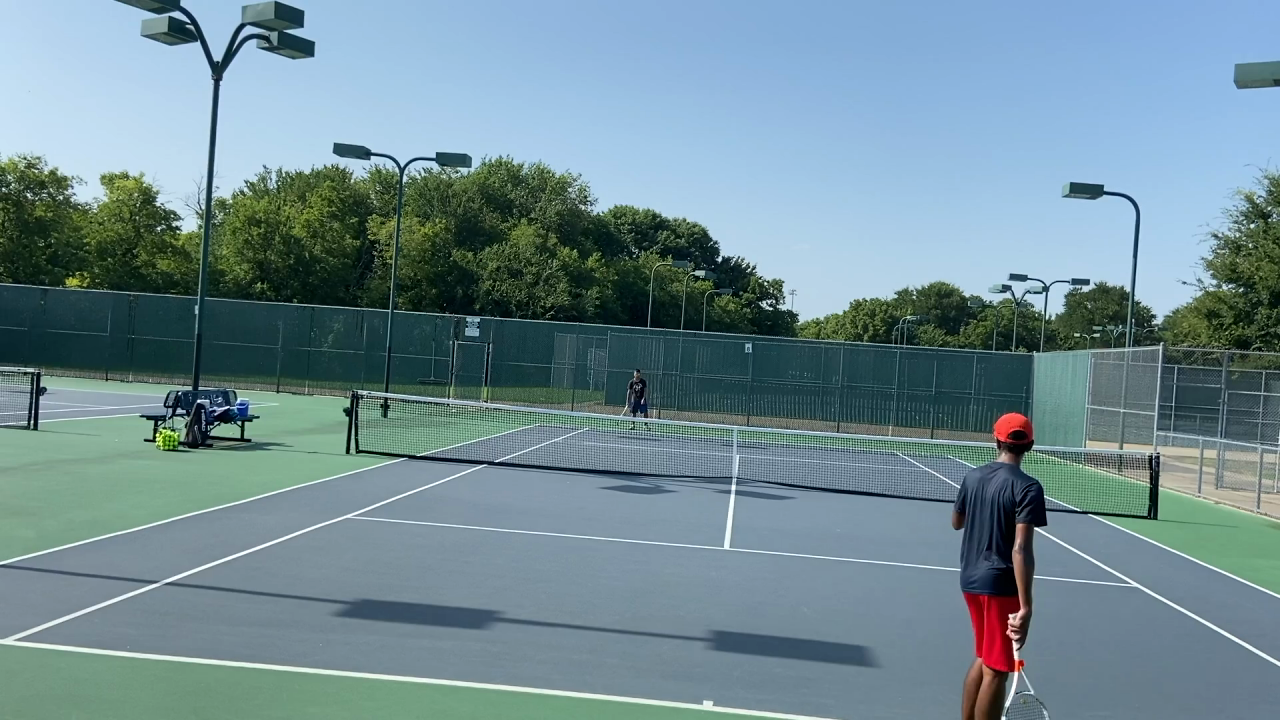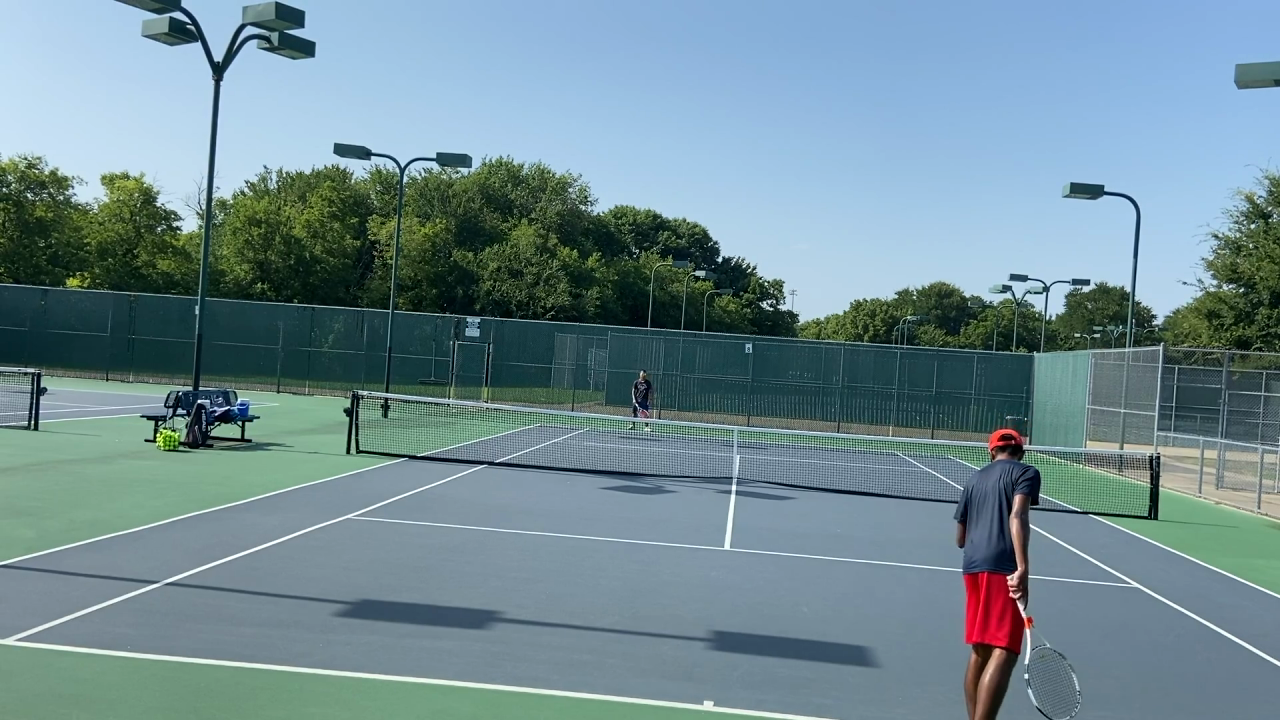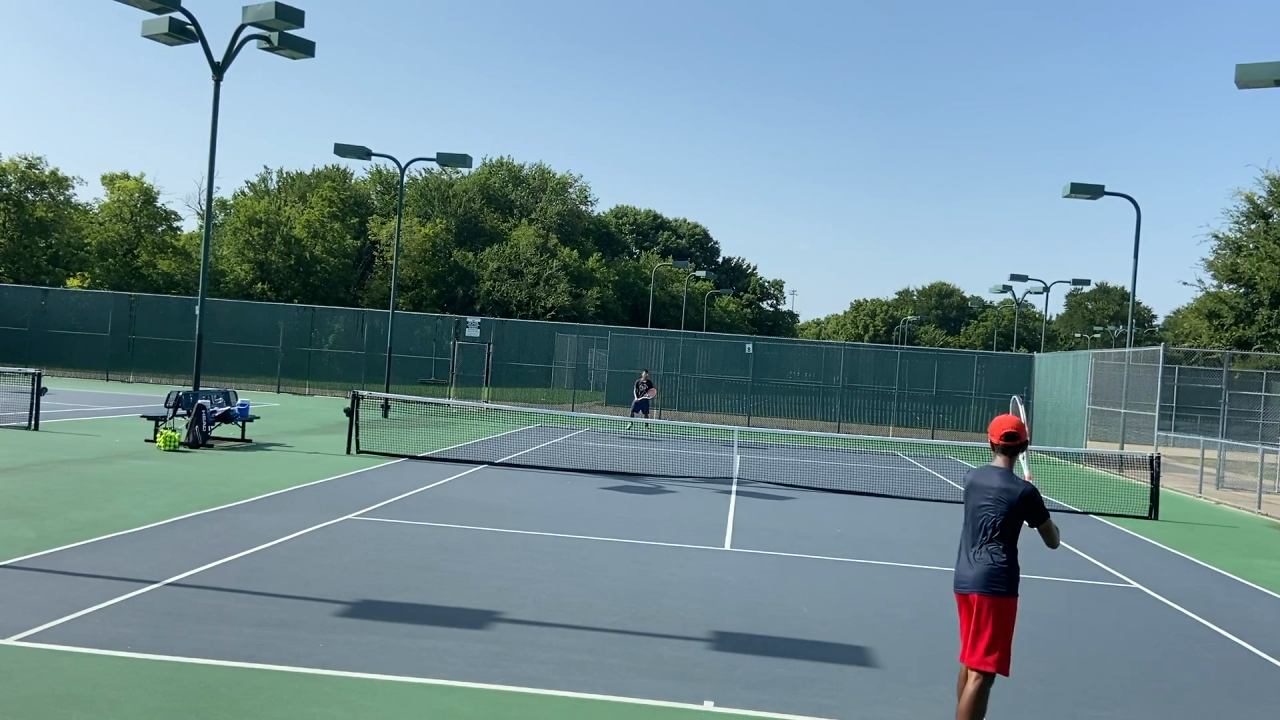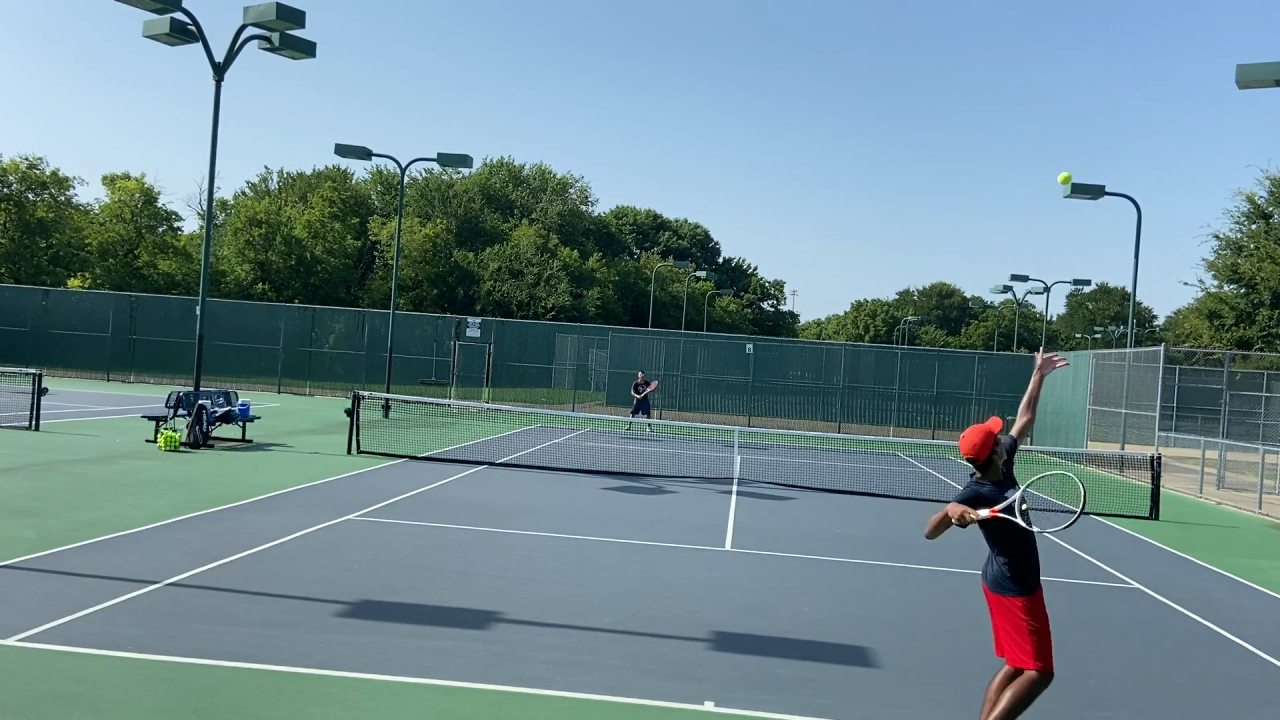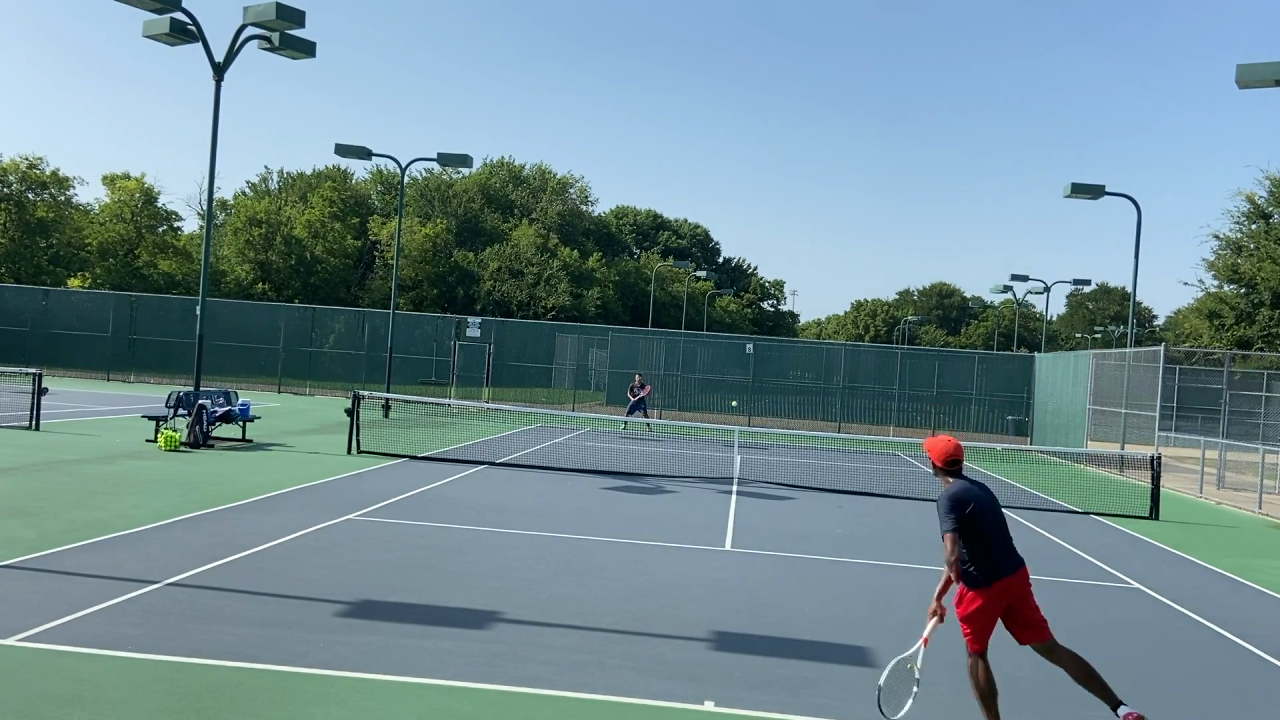
dt=1s
person 1, frame 1
left shoulder: (972, 477)
right shoulder: (1027, 487)
left elbow: (956, 523)
right elbow: (1021, 550)
right wrist: (1025, 607)
left hip: (970, 581)
right hip: (1001, 587)
left knee: (983, 662)
right knee: (996, 672)
person 1, frame 2
left shoulder: (975, 479)
right shoulder: (1026, 472)
right elbow: (1017, 516)
right wrist: (1022, 567)
left hip: (973, 566)
right hip: (1002, 567)
left knee: (980, 651)
right knee: (1004, 653)
person 1, frame 3
left shoulder: (972, 478)
right shoulder: (1024, 491)
right elbow: (1053, 541)
right wrist: (1042, 511)
left hip: (964, 580)
right hip: (995, 585)
left knee: (970, 664)
right knee: (983, 673)
person 1, frame 4
left shoulder: (1000, 464)
right shoulder: (976, 494)
left elbow: (1024, 419)
right elbow: (930, 532)
left wrist: (1038, 375)
right wrist: (950, 511)
left hip: (1012, 584)
right hip: (1014, 589)
left knee: (1019, 664)
right knee: (1038, 672)
person 1, frame 5
left shoulder: (947, 499)
right shoulder: (980, 489)
left elbow: (953, 557)
left wrist: (941, 592)
right wrist: (943, 588)
left hip: (984, 586)
right hip: (1014, 575)
left knee: (976, 654)
right knee: (1051, 649)
